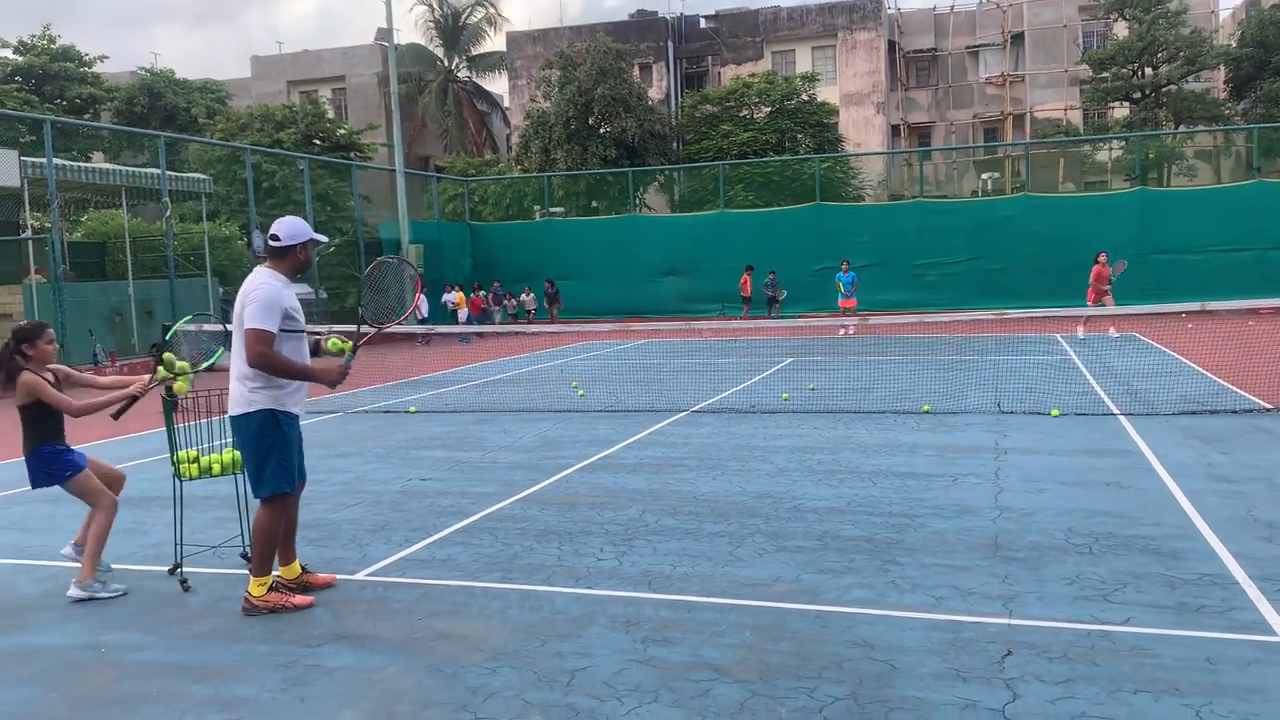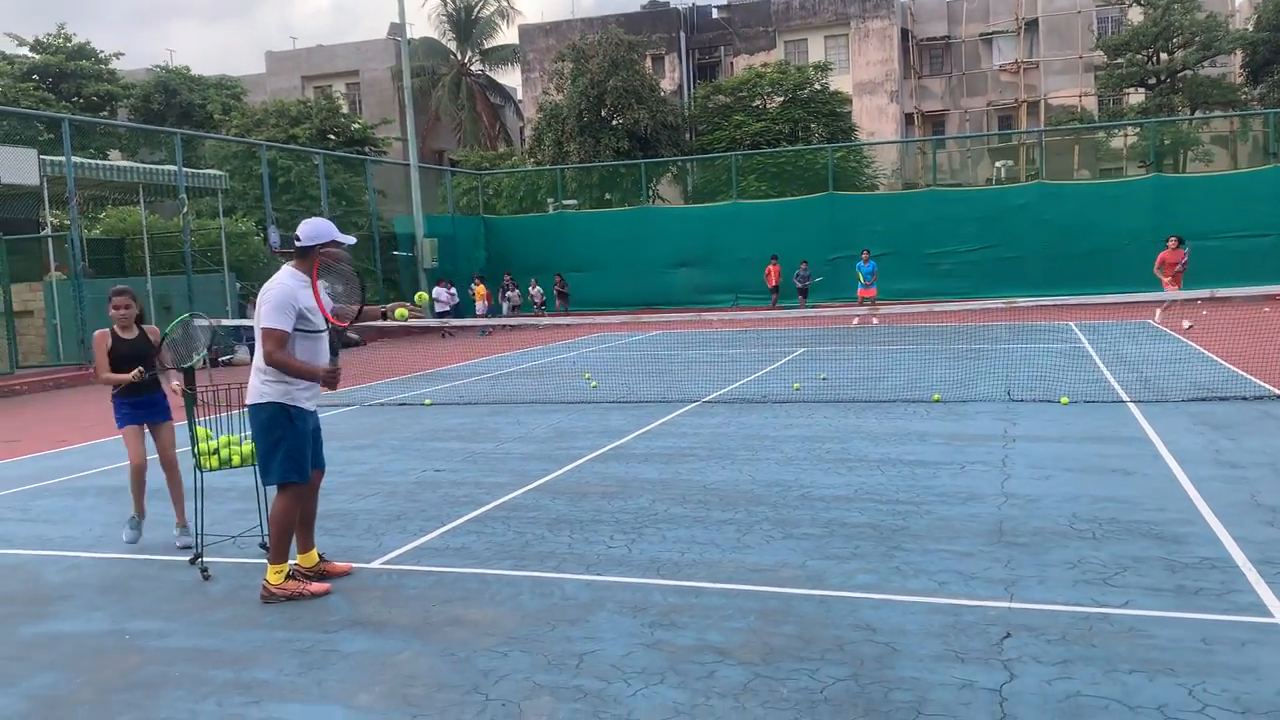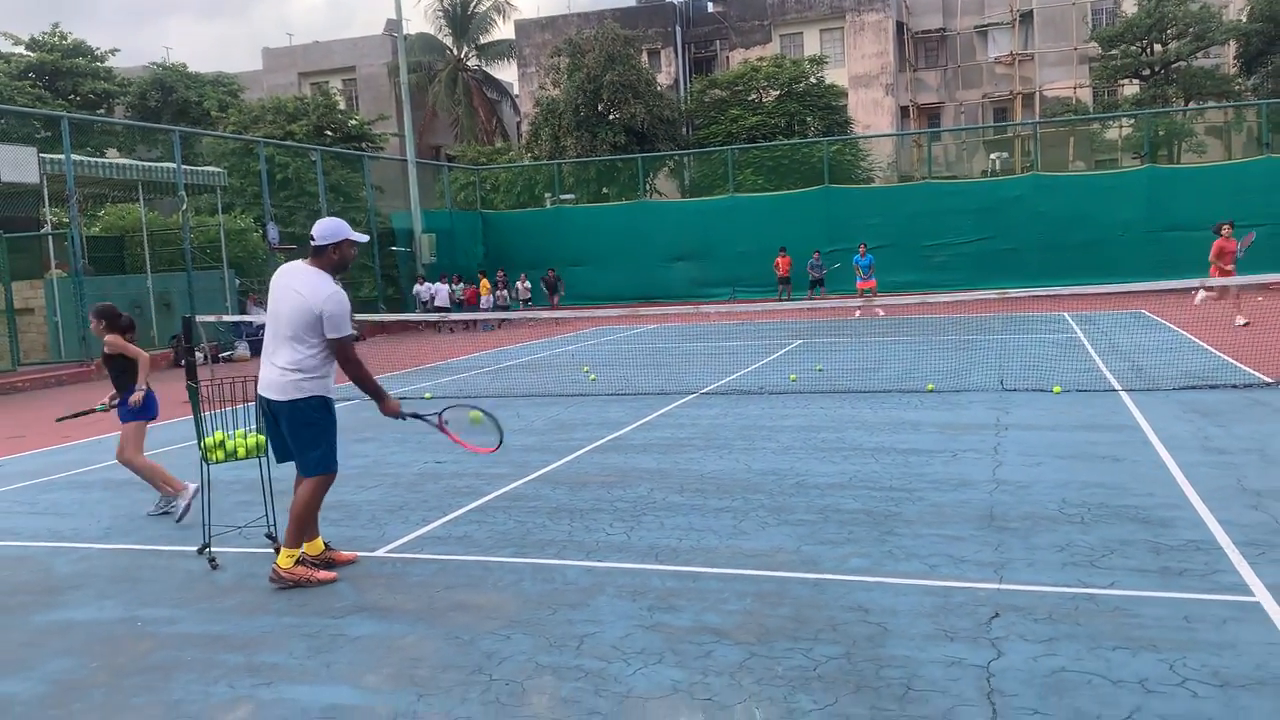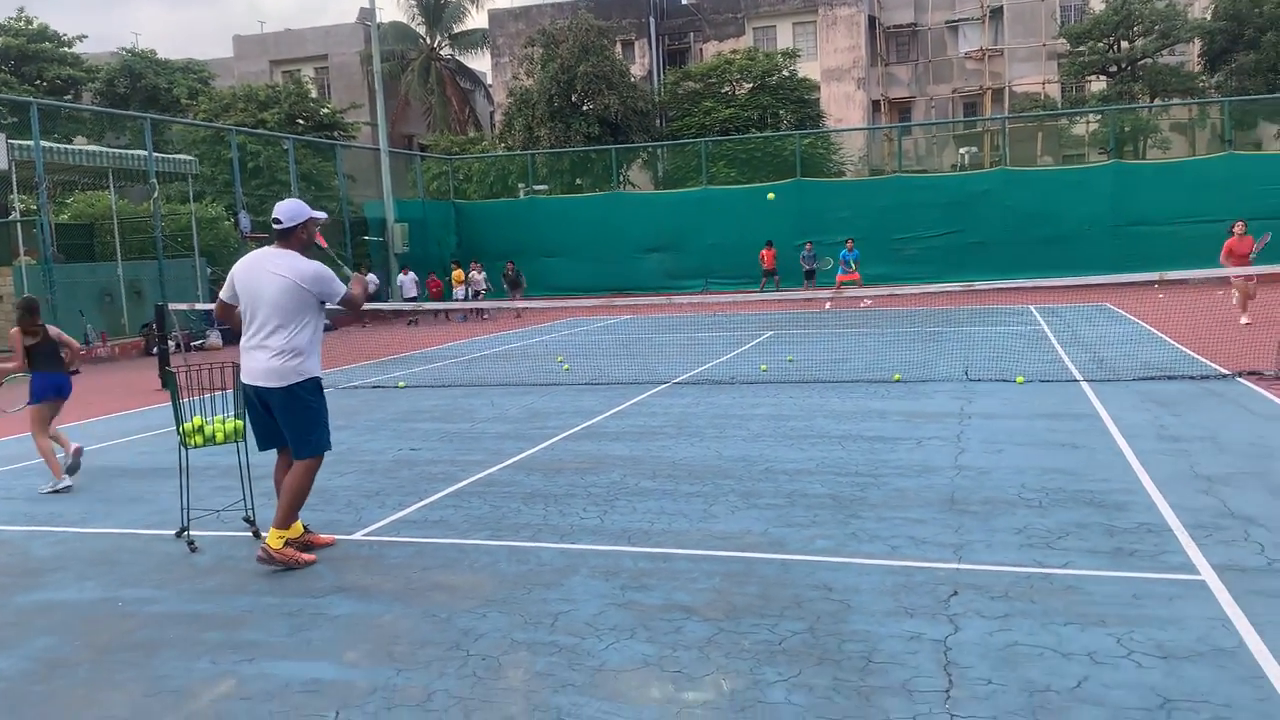
dt=0.4s
person 1, frame 1
left shoulder: (275, 285)
right shoulder: (266, 290)
right elbow: (258, 355)
left wrist: (320, 345)
right wrist: (318, 373)
left hip: (278, 409)
right hip: (263, 411)
left knee: (292, 488)
right knee: (276, 497)
left ankle: (290, 573)
right ankle: (259, 591)
person 1, frame 2
left shoulder: (305, 283)
right shoulder: (283, 290)
left elbow: (339, 314)
right elbow: (273, 353)
left wrist: (386, 312)
right wrist: (314, 373)
left hip: (298, 400)
right hip: (278, 402)
left knee: (312, 477)
right knee: (292, 485)
left ankle: (309, 560)
right ankle: (277, 578)
person 1, frame 3
left shoulder: (285, 272)
right shoulder: (332, 296)
right elbow: (349, 362)
right wrist: (383, 398)
left hip: (272, 388)
right hip: (303, 394)
left knee: (308, 470)
right knee: (319, 474)
left ankle: (312, 547)
right ankle: (287, 562)
person 1, frame 4
left shoulder: (244, 264)
right shoulder: (312, 272)
left elbow: (222, 314)
right elbow: (354, 303)
right wrist: (359, 284)
left hip: (254, 377)
right hip: (293, 379)
left knee: (289, 454)
right knee: (309, 457)
left ankle: (294, 530)
right ankle: (276, 543)
person 2, frame 1
left shoulder: (55, 372)
right shoulder: (28, 379)
left elbow: (99, 381)
right elbow: (74, 409)
left wrist: (141, 380)
right wrist: (123, 395)
left hip: (57, 451)
right hip: (48, 455)
left knee: (116, 479)
right knee: (107, 503)
left ankle: (80, 546)
right ankle: (85, 582)
person 2, frame 2
left shoulder: (152, 332)
right shoulder: (101, 338)
right elbow: (104, 376)
left wrist: (172, 382)
right wrist: (128, 377)
left hip: (155, 400)
right hip: (126, 405)
left knee: (170, 462)
right knee: (138, 462)
left ankle: (182, 525)
right ankle: (137, 515)
person 2, frame 3
left shoulder: (111, 340)
right shoulder: (118, 342)
left elbow: (144, 357)
left wrist: (139, 390)
right wrist: (112, 396)
left hip: (136, 401)
right hip: (138, 401)
left knee: (128, 456)
right knee: (127, 456)
left ankle: (183, 489)
right ankle: (169, 495)
person 2, frame 4
left shoulder: (16, 333)
right shoulder: (51, 329)
left elbow: (20, 365)
right elbow: (76, 347)
right wrist: (69, 365)
left hip: (41, 382)
right hip: (63, 380)
left knee: (39, 433)
right knee: (46, 427)
left ankle: (59, 478)
right ankle: (70, 447)
